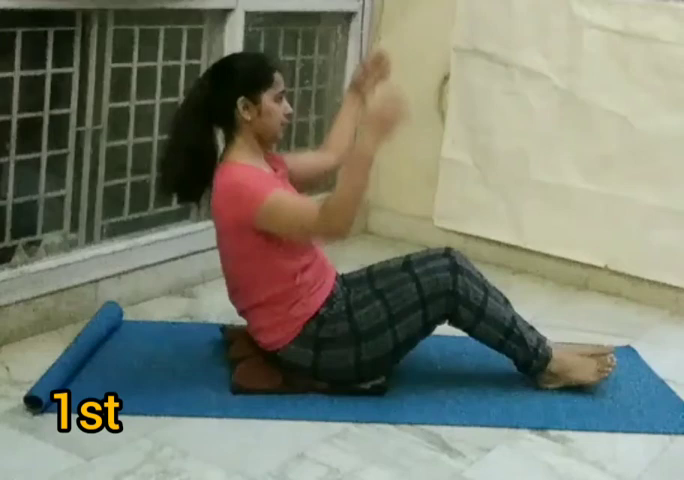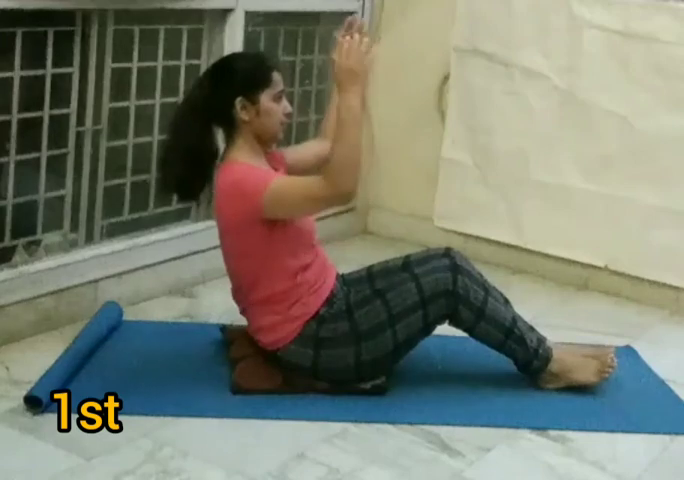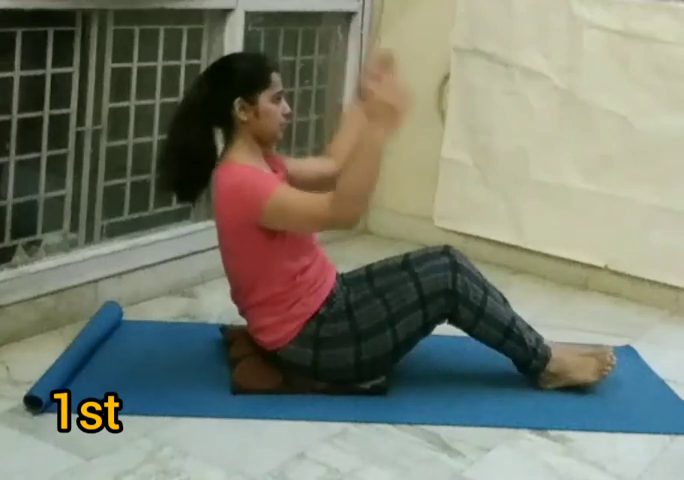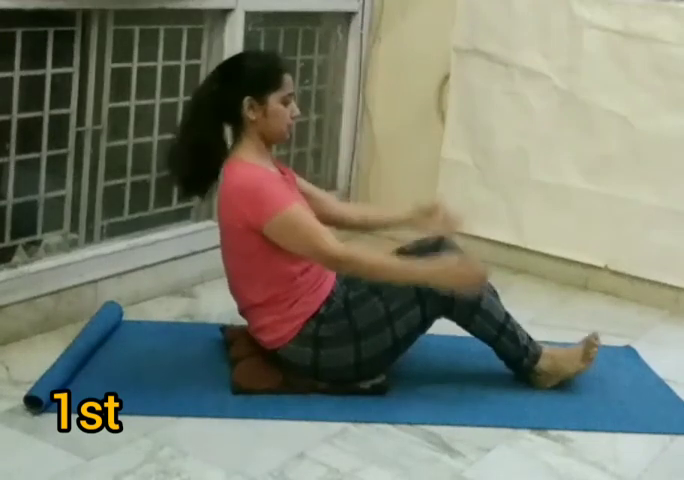
dt=0.4s
person 1, frame 1
left shoulder: (258, 164)
right shoulder: (240, 184)
left elbow: (329, 157)
right elbow: (333, 223)
left wrist: (356, 95)
right wrist: (372, 137)
left hip: (324, 303)
right hip: (310, 339)
left knee: (445, 261)
right knee: (446, 277)
left ankle: (538, 351)
right ankle: (545, 363)
person 1, frame 2
left shoulder: (258, 161)
right shoulder: (243, 182)
left elbow: (326, 148)
right elbow: (339, 188)
left wrist: (345, 83)
right wrist: (352, 94)
left hip: (324, 303)
right hip: (311, 338)
left knee: (445, 261)
right knee: (447, 278)
left ankle: (538, 350)
right ankle: (545, 363)
person 1, frame 3
left shoulder: (255, 164)
right shoulder: (244, 184)
left elbow: (329, 166)
right elbow: (341, 212)
left wrist: (362, 104)
right wrist: (379, 129)
left hip: (323, 304)
right hip: (311, 339)
left knee: (445, 259)
right knee: (447, 278)
left ankle: (536, 350)
right ankle: (544, 364)
person 1, frame 4
left shoulder: (262, 168)
right shoulder: (251, 184)
left elbow: (335, 210)
right elbow: (337, 256)
left wrist: (409, 216)
right wrist: (429, 273)
left hip: (321, 305)
right hip: (310, 339)
left knee: (437, 254)
right knee: (441, 270)
left ankle: (526, 352)
right ankle: (536, 362)
